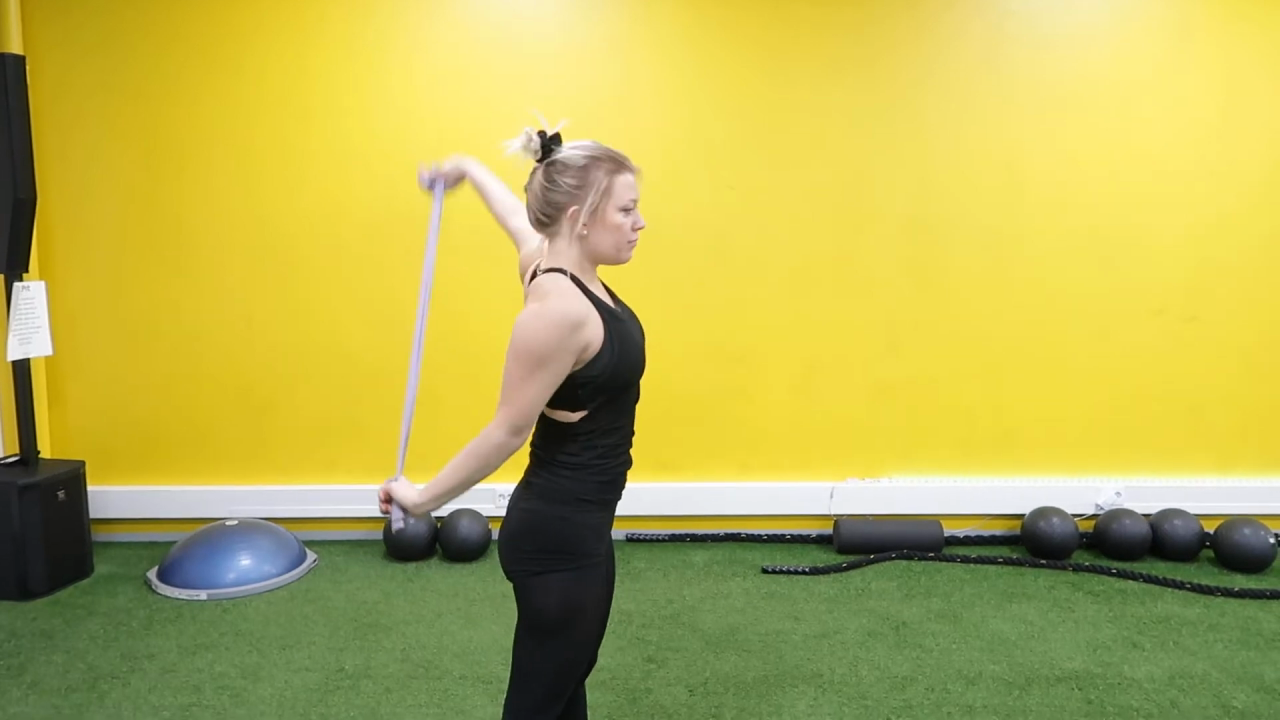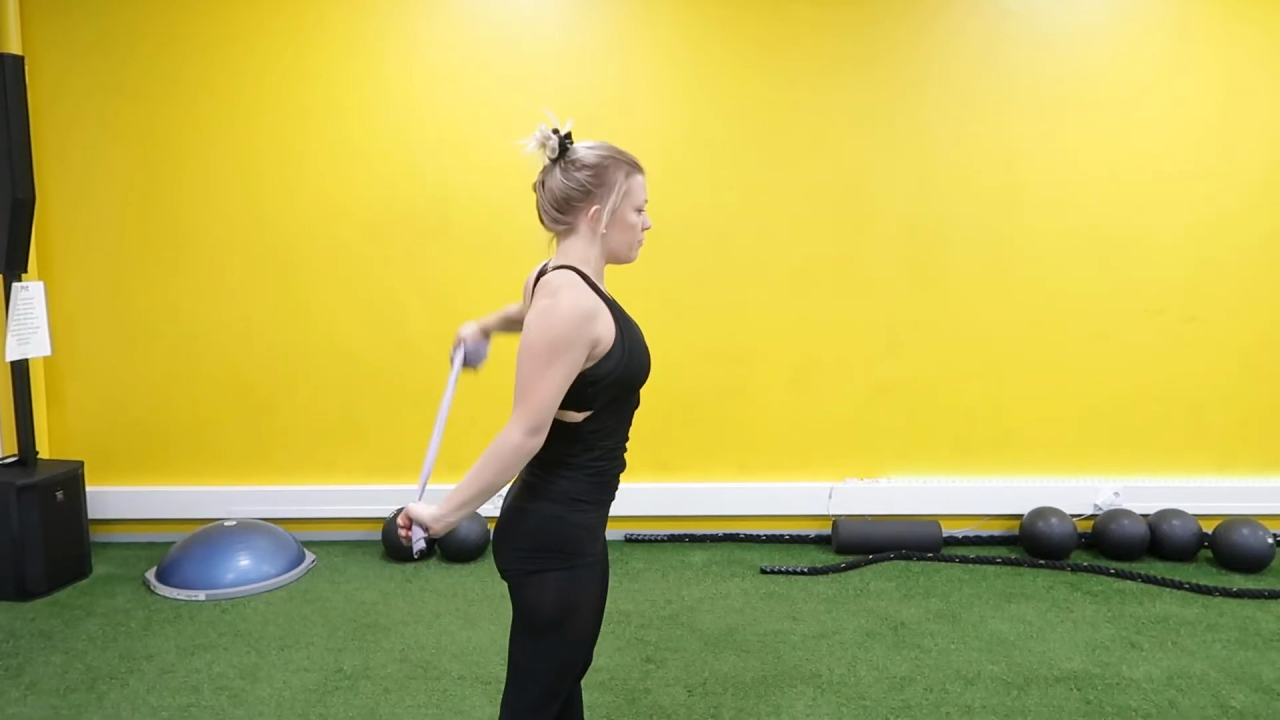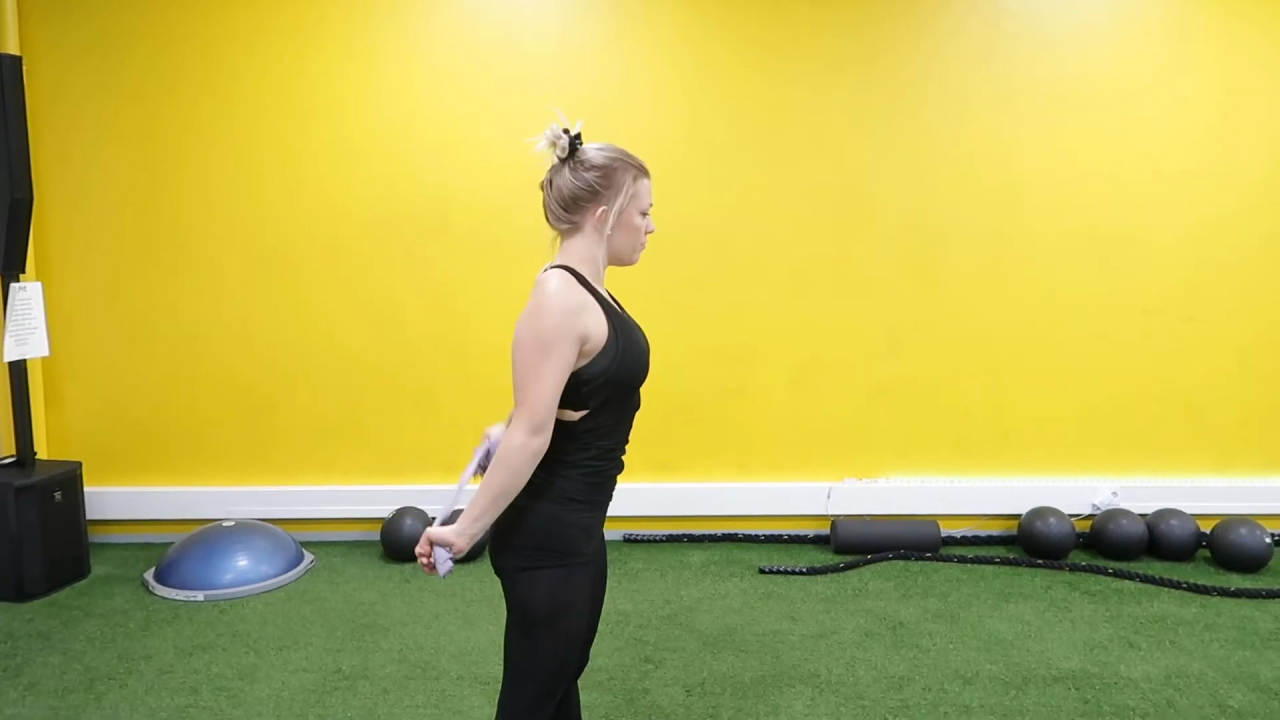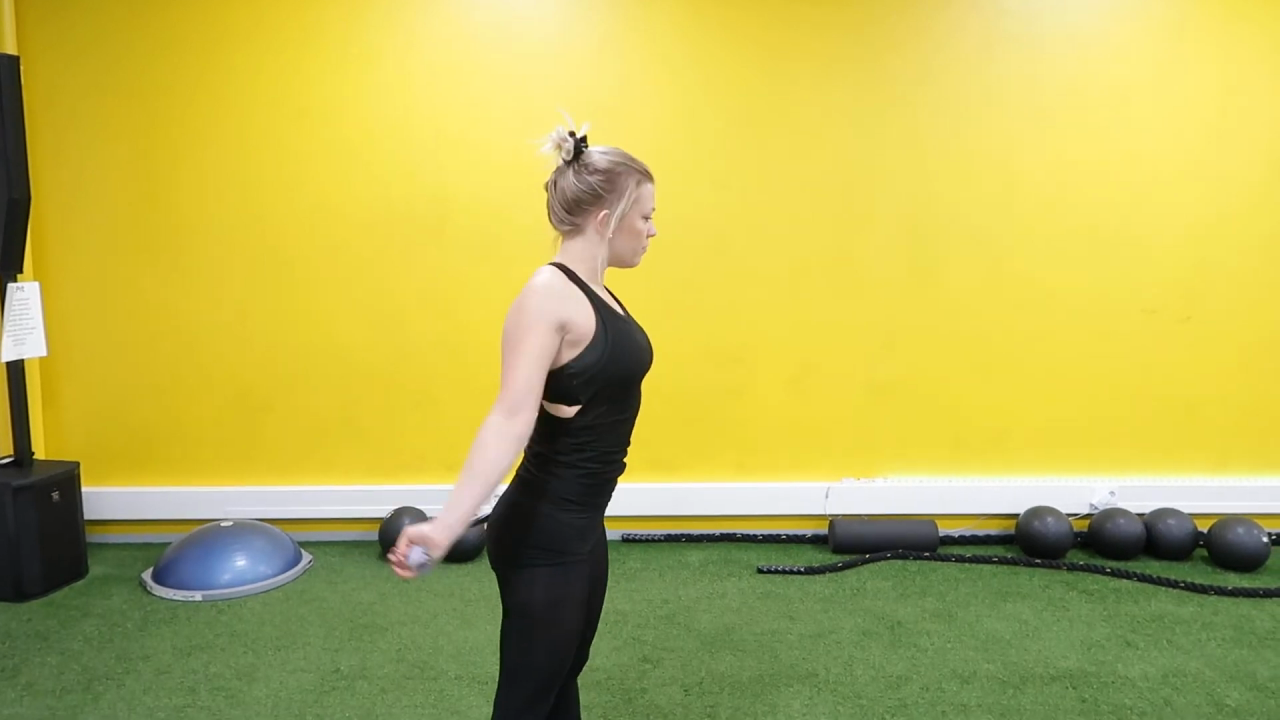
dt=0.2s
person 1, frame 1
left shoulder: (563, 265)
right shoulder: (557, 309)
left elbow: (528, 211)
right elbow: (508, 430)
left wrist: (471, 168)
right wrist: (423, 500)
left hip: (576, 527)
right hip: (555, 535)
person 1, frame 2
left shoulder: (569, 280)
right shoulder: (571, 303)
left elbow: (527, 308)
right elbow: (526, 432)
left wrist: (485, 326)
right wrist: (444, 515)
left hip: (571, 527)
right hip: (552, 535)
person 1, frame 3
left shoulder: (580, 288)
right shoulder: (561, 299)
right elbow: (532, 434)
left wrist: (505, 429)
right wrist: (466, 531)
left hip: (575, 526)
right hip: (548, 534)
person 1, frame 4
left shoulder: (592, 292)
right shoulder: (548, 295)
right elbow: (510, 418)
right wrist: (447, 526)
left hip: (580, 525)
right hip: (544, 533)
